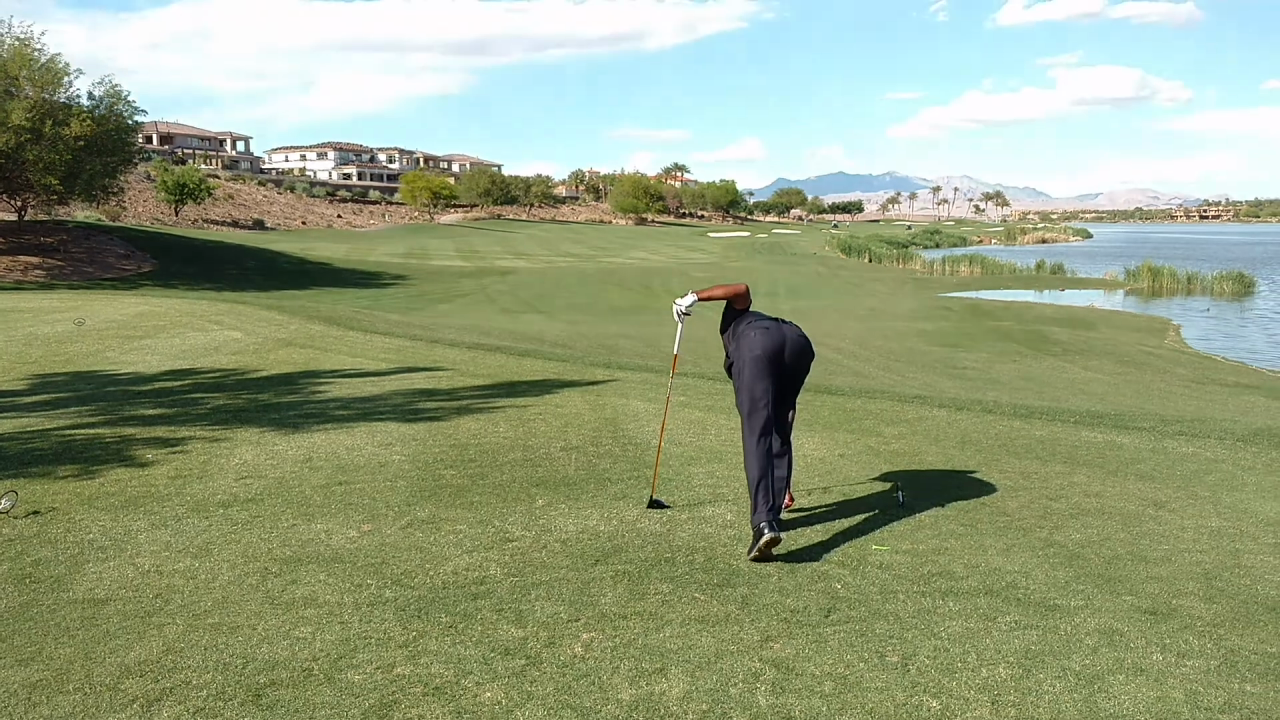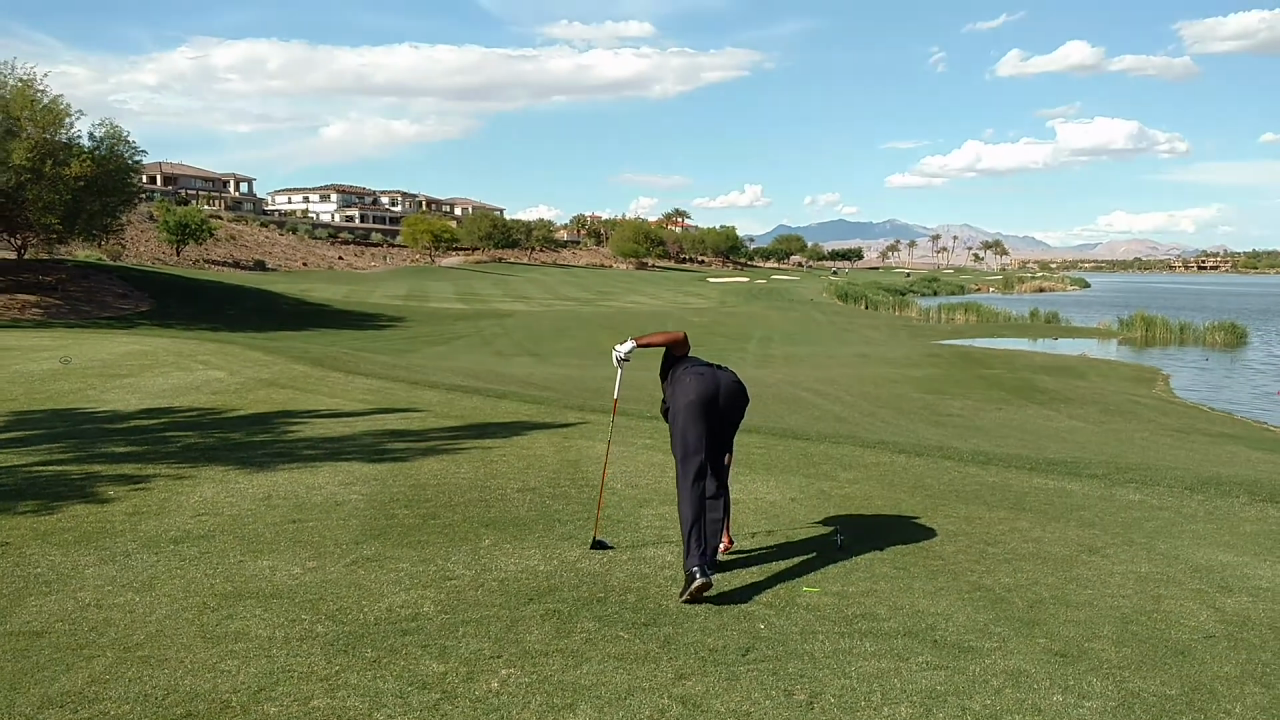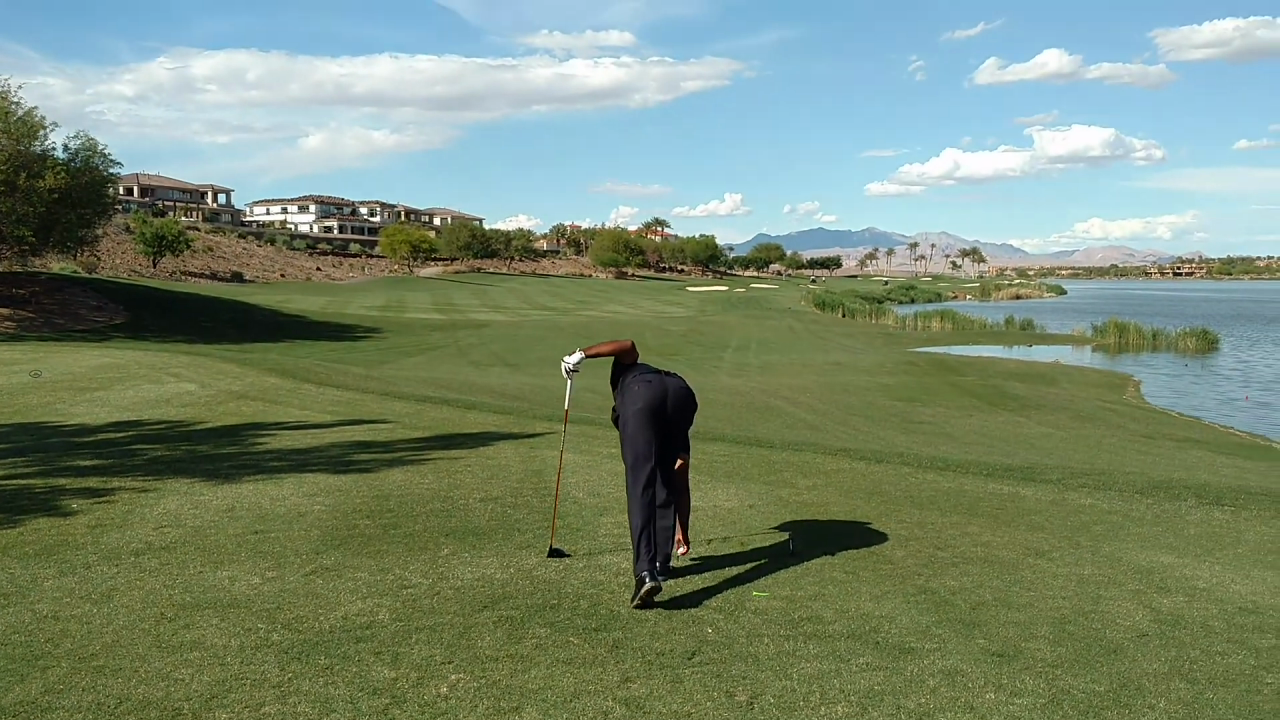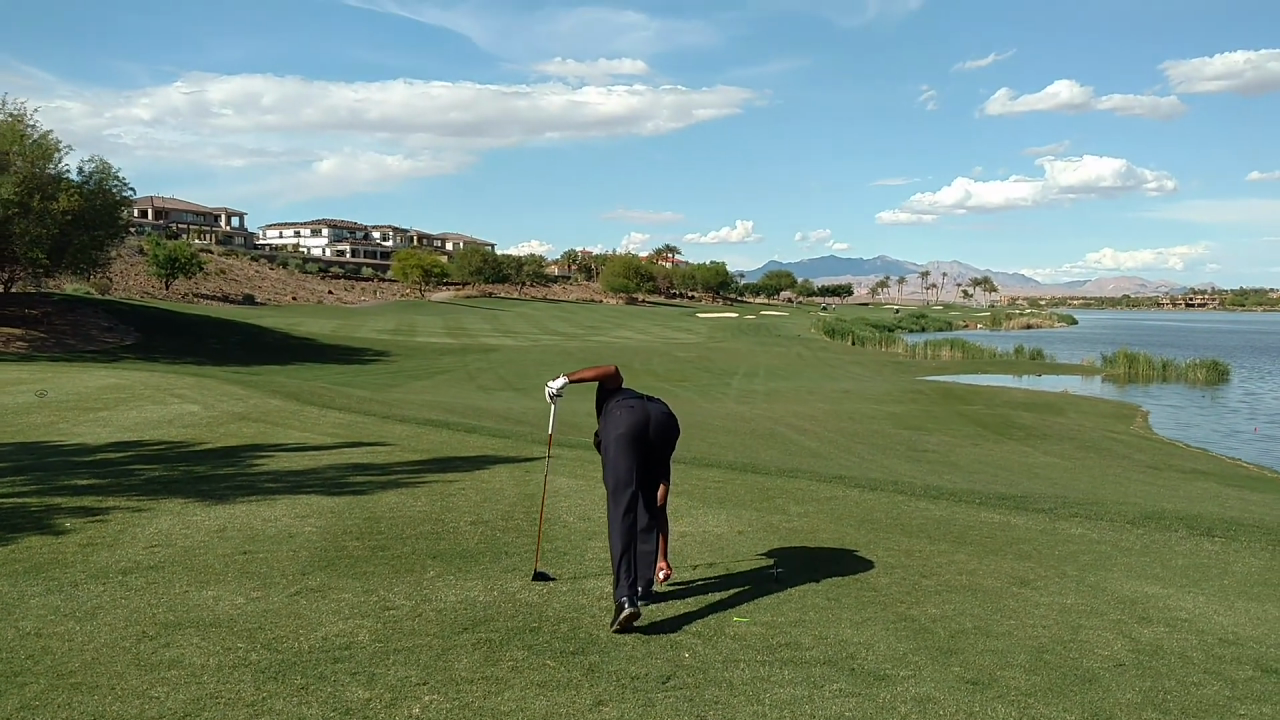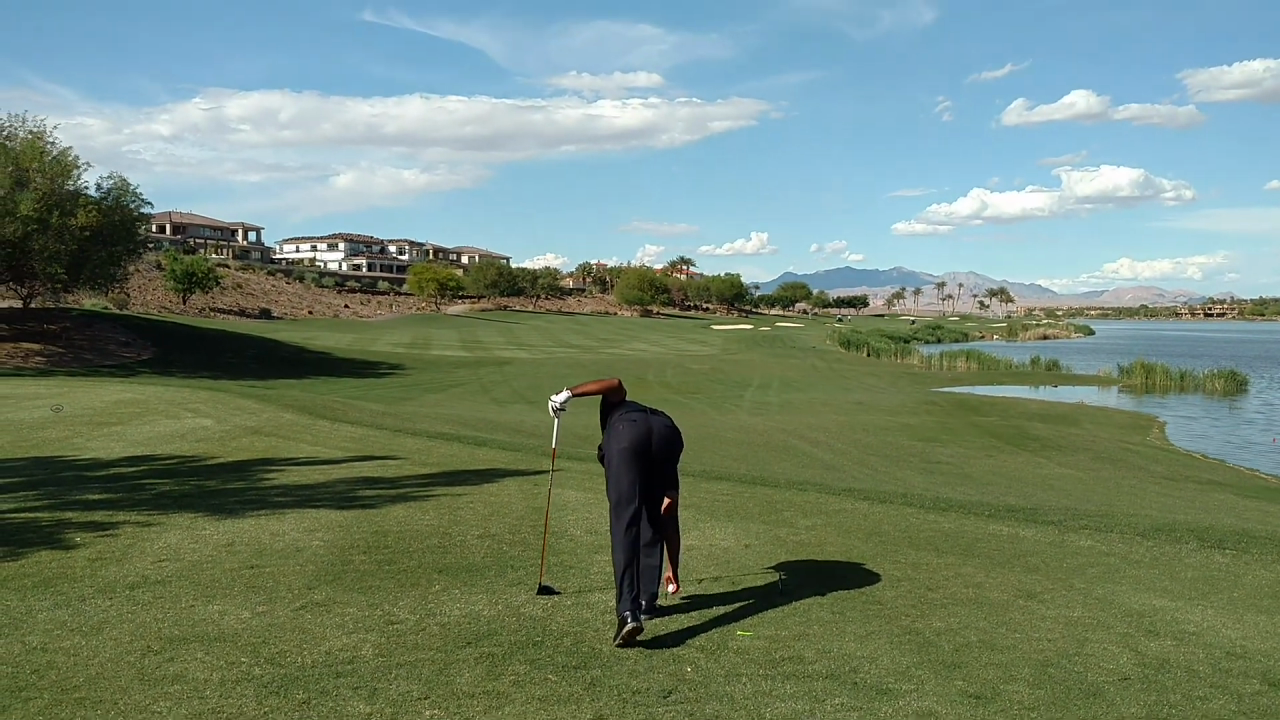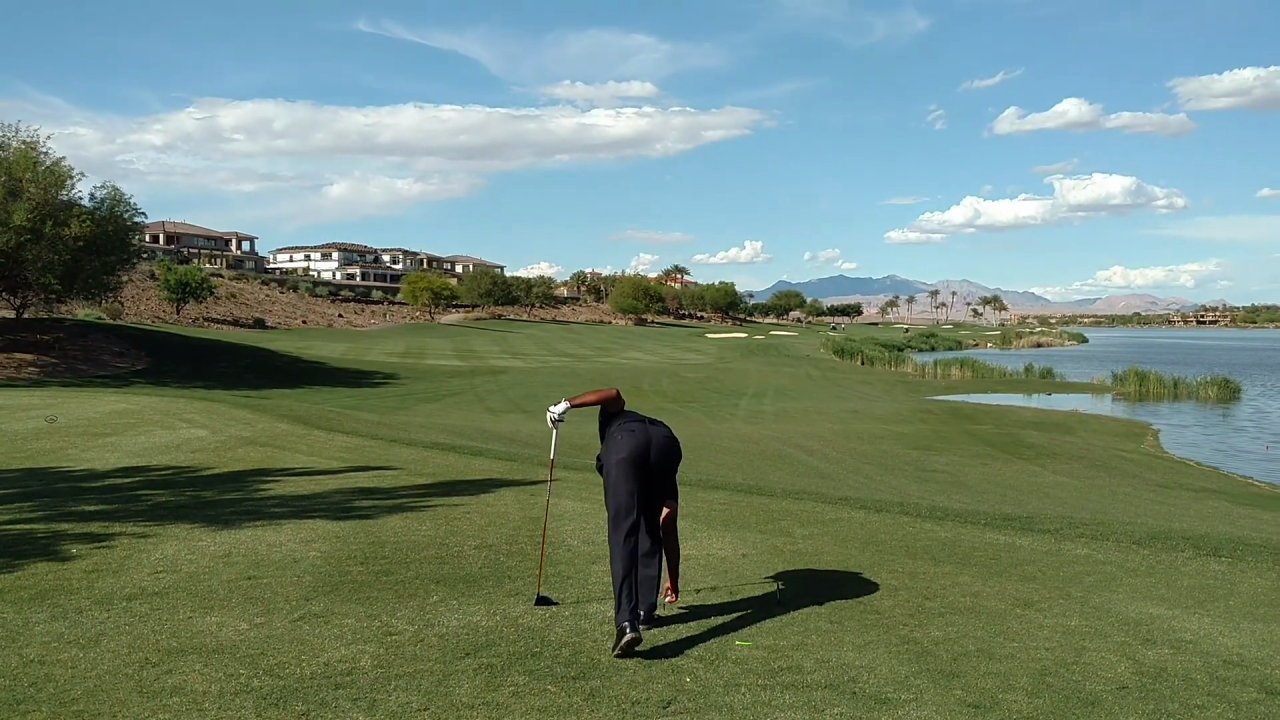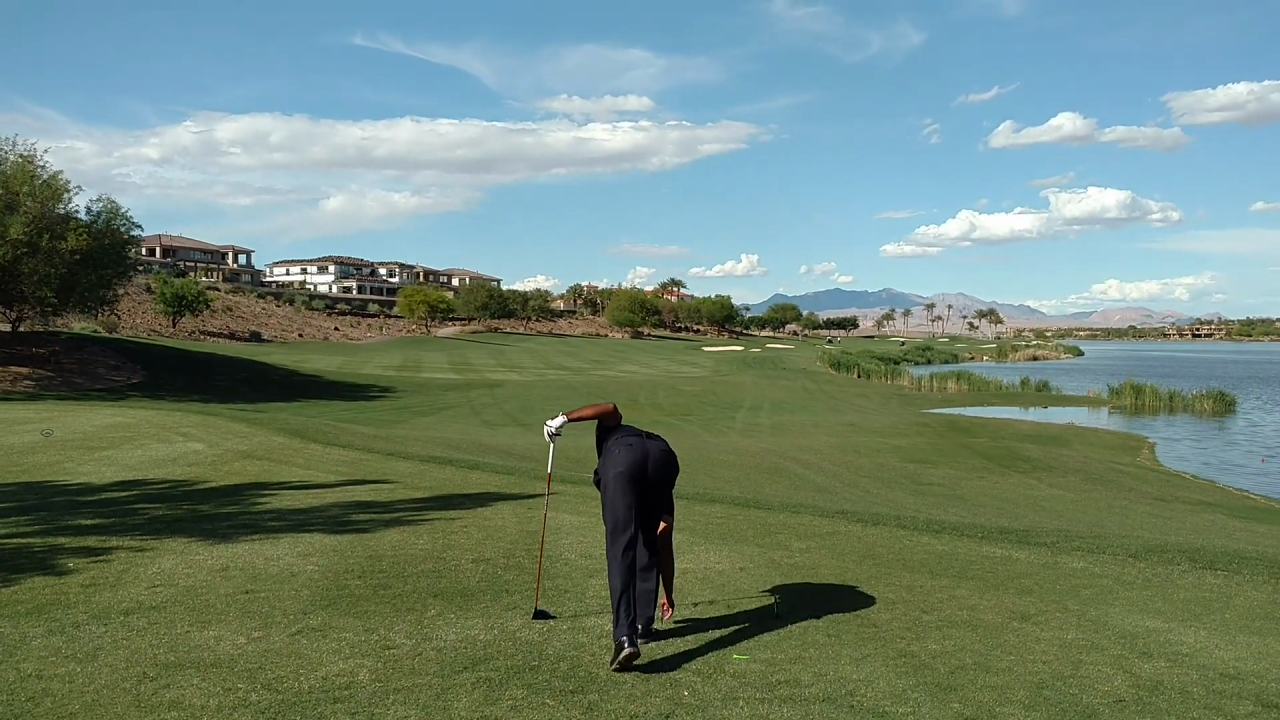
dt=0.7s
person 1, frame 1
left shoulder: (737, 319)
left elbow: (742, 290)
right elbow: (787, 423)
left wrist: (695, 297)
right wrist: (785, 489)
left hip: (756, 343)
right hip: (799, 344)
left knee: (756, 435)
right knee: (779, 433)
left ankle: (764, 523)
right ankle: (772, 512)
person 1, frame 2
left shoulder: (677, 366)
left elbow: (680, 338)
right elbow: (724, 472)
left wrist: (634, 343)
right wrist: (724, 532)
left hip: (692, 387)
right hip: (734, 389)
left knee: (690, 479)
right knee: (714, 476)
left ankle: (696, 568)
right ankle: (708, 554)
person 1, frame 3
left shoulder: (627, 375)
right shoulder: (677, 436)
left elbow: (628, 347)
right elbow: (681, 482)
left wrist: (582, 354)
right wrist: (682, 534)
left hip: (641, 394)
right hip: (683, 396)
left knee: (641, 485)
right knee: (667, 481)
left ankle: (646, 572)
right ankle: (661, 562)
person 1, frame 4
left shoulder: (612, 401)
left elbow: (612, 372)
right elbow: (660, 507)
left wrist: (566, 379)
right wrist: (661, 559)
left hip: (624, 418)
right hip: (665, 422)
left knee: (621, 510)
right knee: (648, 505)
left ankle: (626, 598)
right ankle: (642, 585)
person 1, frame 5
left shoulder: (617, 413)
right shoulder: (667, 472)
left elbow: (615, 385)
right elbow: (670, 518)
left wrist: (569, 393)
right wrist: (672, 570)
left hip: (626, 432)
right hip: (668, 436)
left knee: (624, 524)
right knee: (652, 519)
left ankle: (628, 612)
right ankle: (647, 600)
person 1, frame 6
left shoulder: (615, 423)
left elbow: (613, 395)
right elbow: (669, 528)
left wrist: (567, 404)
right wrist: (673, 580)
left hip: (624, 442)
right hip: (666, 445)
left knee: (622, 535)
right knee: (651, 530)
left ankle: (627, 623)
right ankle: (645, 611)
person 1, frame 7
left shoulder: (612, 437)
left elbow: (610, 409)
right elbow: (665, 544)
left wrist: (564, 418)
right wrist: (668, 595)
left hip: (622, 456)
right hip: (664, 459)
left knee: (621, 549)
right knee: (650, 544)
left ankle: (625, 637)
right ankle: (643, 624)
